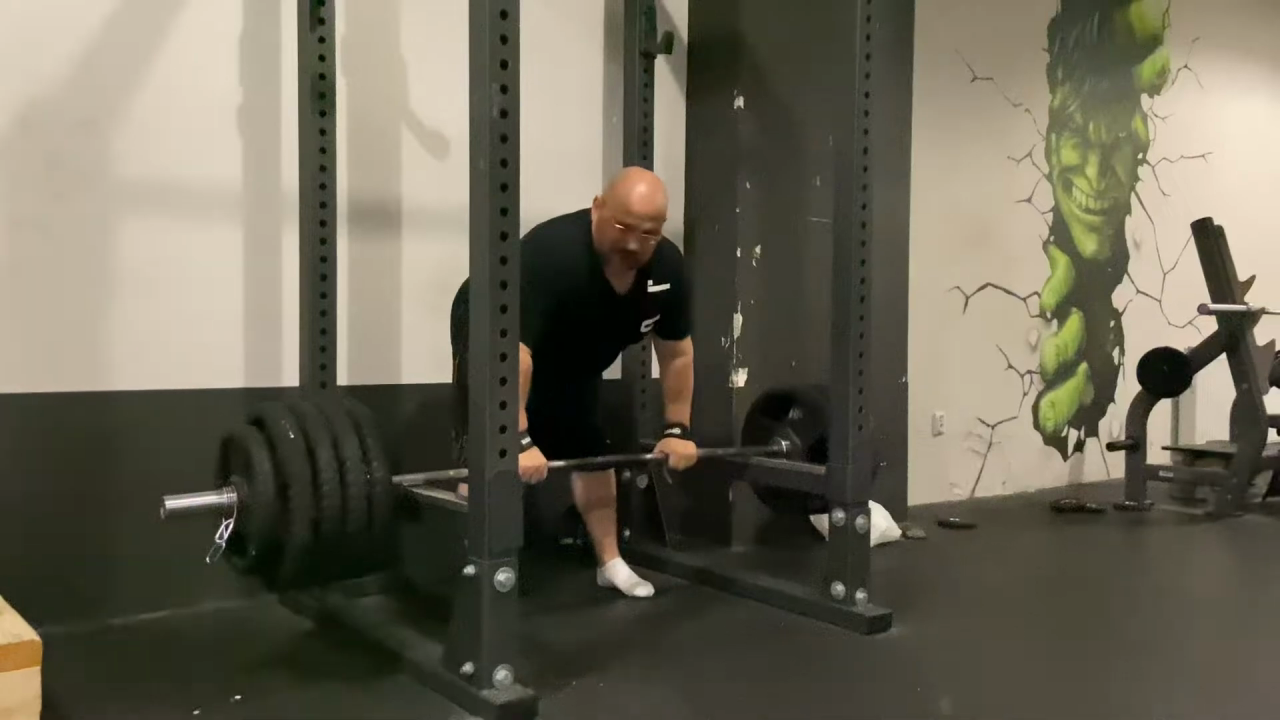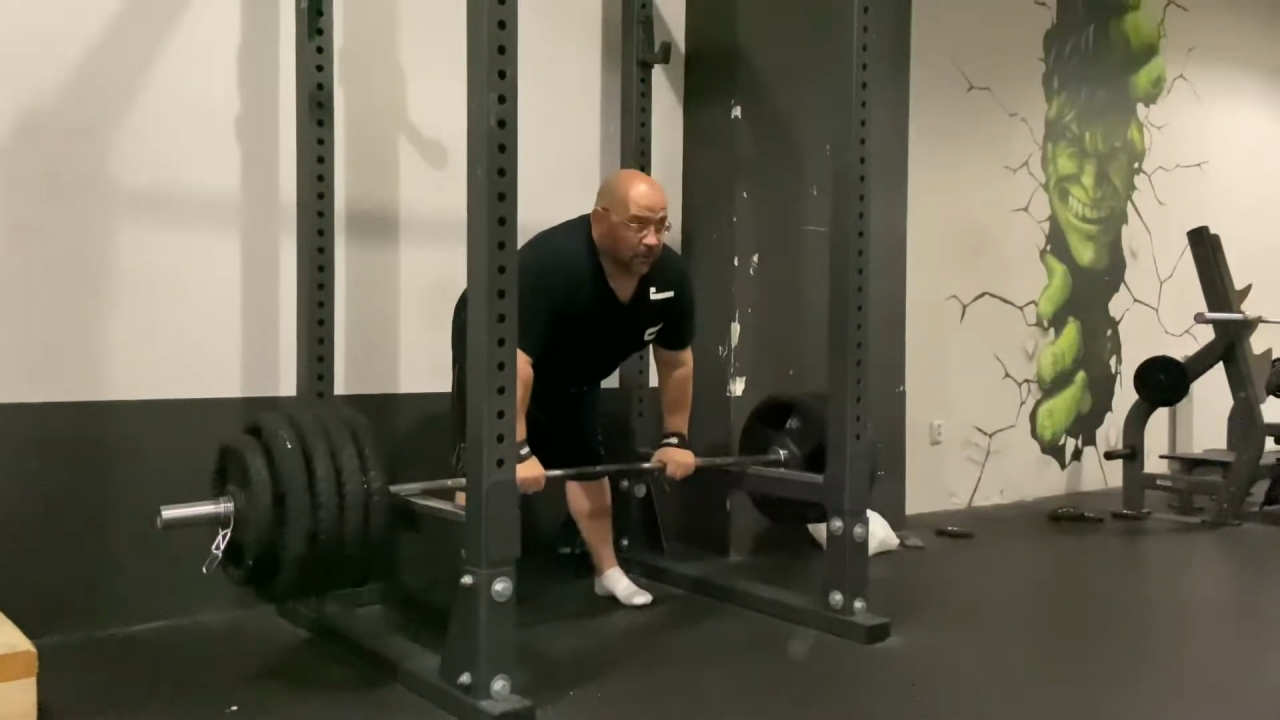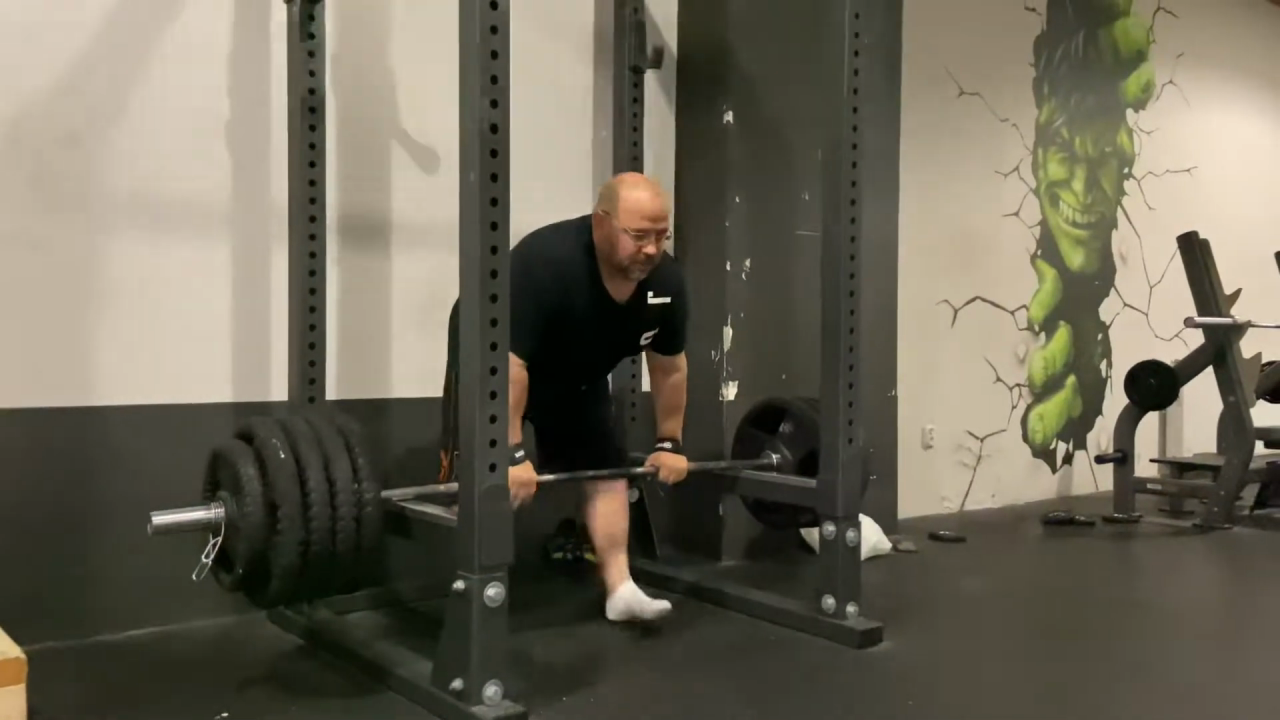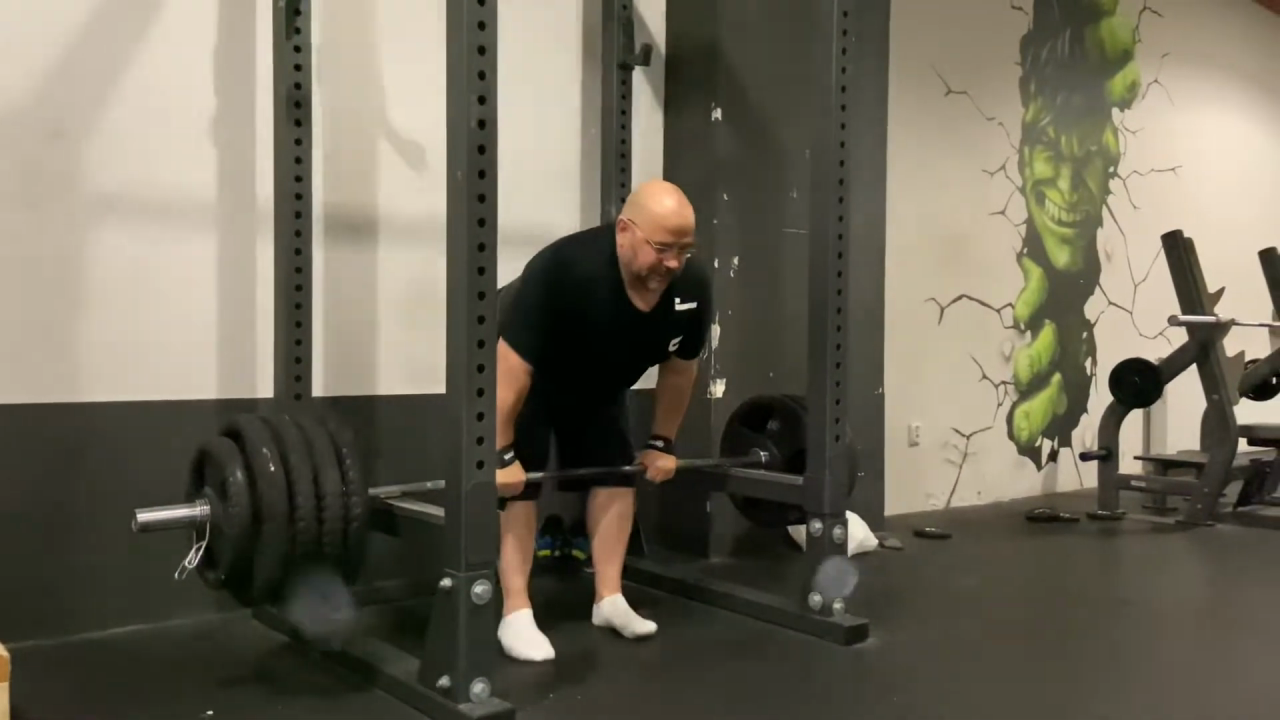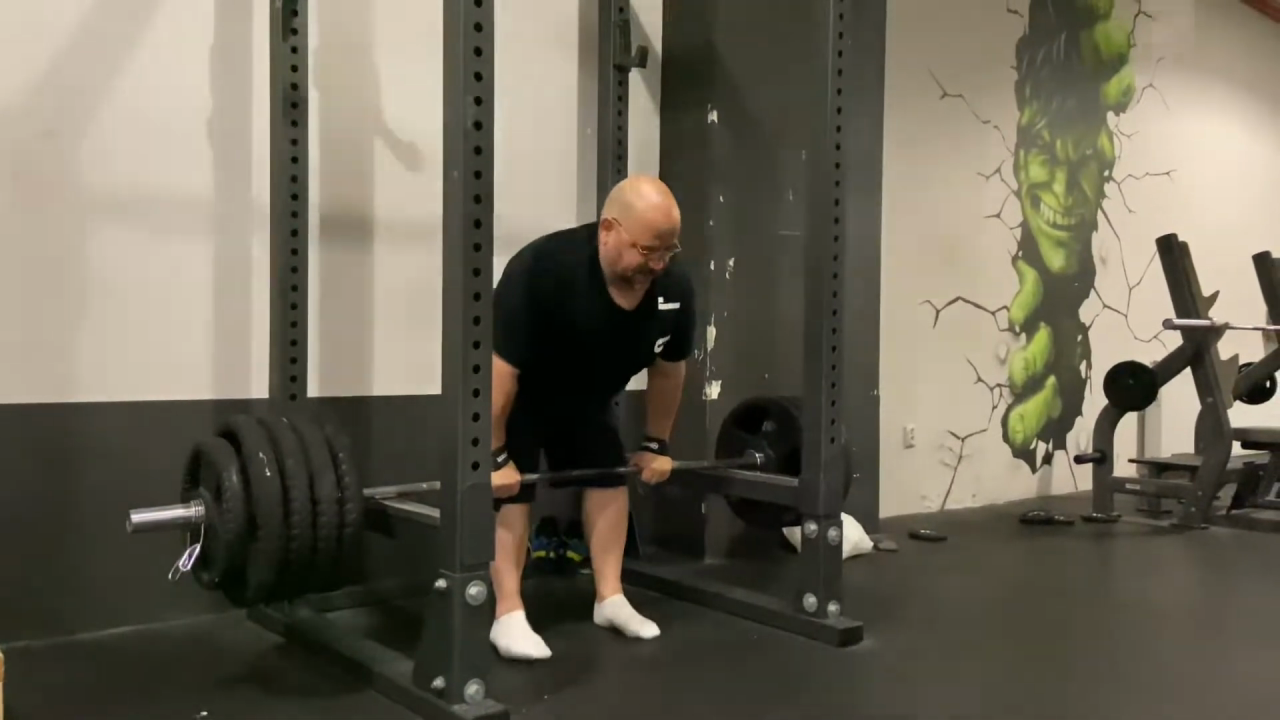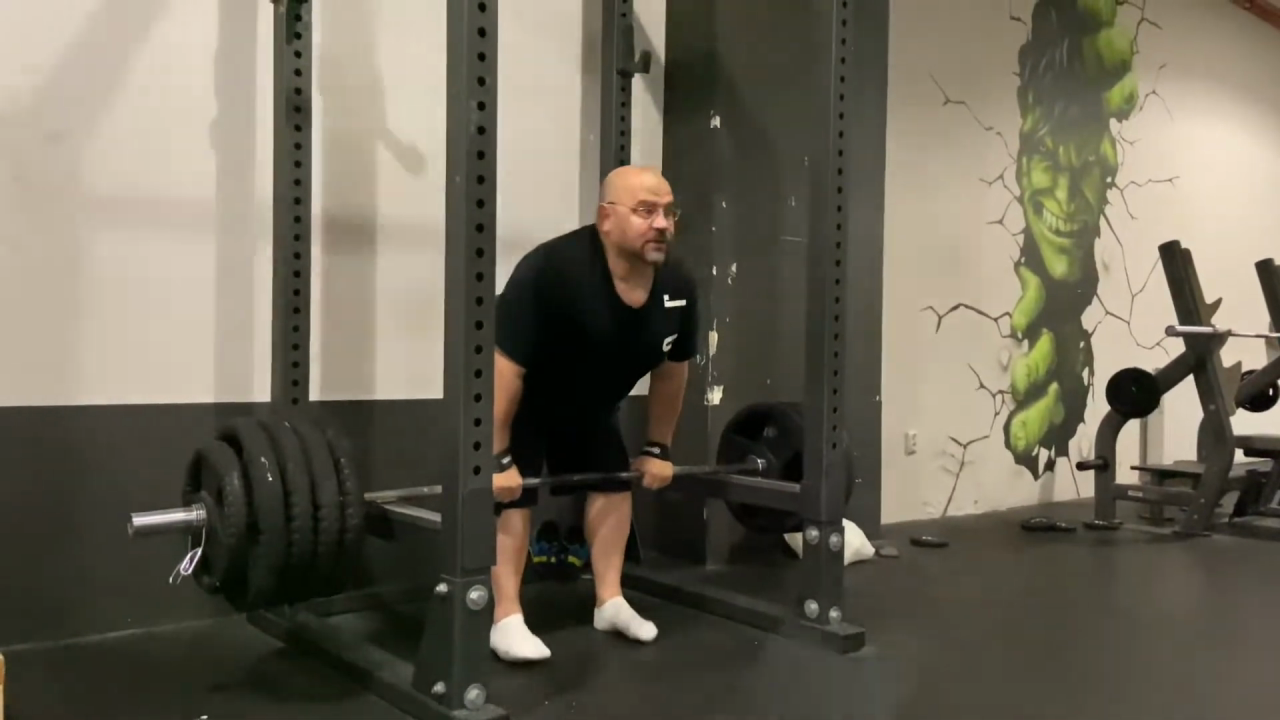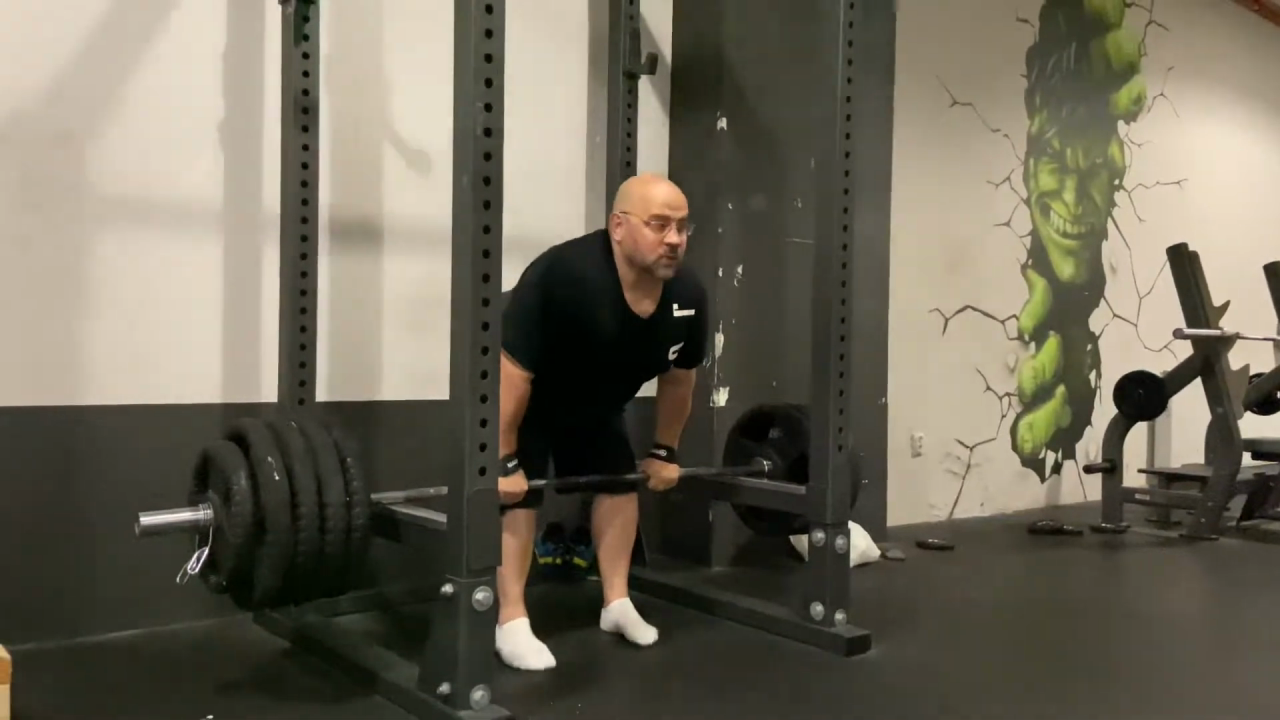
dt=0.7s
person 1, frame 1
left shoulder: (667, 266)
right shoulder: (551, 251)
left elbow: (676, 352)
right elbow: (512, 352)
left wrist: (677, 429)
right wrist: (518, 440)
left hip: (572, 358)
left knee: (592, 450)
left ankle: (610, 562)
person 1, frame 2
left shoulder: (670, 275)
right shoulder: (552, 261)
left elbow: (676, 362)
right elbow: (513, 361)
left wrist: (675, 439)
right wrist: (517, 451)
left hip: (572, 370)
left knee: (587, 462)
left ankle: (608, 572)
person 1, frame 3
left shoulder: (665, 281)
right shoulder: (546, 261)
left elbow: (669, 366)
right elbow: (509, 362)
left wrist: (669, 444)
right wrist: (513, 454)
left hip: (583, 374)
left knee: (606, 468)
left ankle: (621, 589)
person 1, frame 4
left shoulder: (692, 286)
right shoulder: (564, 269)
left elbow: (680, 368)
right elbow: (512, 365)
left wrist: (662, 443)
right wrist: (501, 455)
left hip: (597, 388)
right hip: (525, 379)
left knee: (616, 475)
right knee: (519, 483)
left ankle: (609, 600)
right ankle: (516, 613)
person 1, frame 5
left shoulder: (674, 287)
right shoulder: (543, 268)
left elbow: (668, 370)
right elbow: (499, 370)
left wrist: (655, 446)
right wrist: (494, 456)
left hip: (585, 394)
right hip: (515, 390)
left knee: (610, 476)
right knee: (511, 488)
left ankle: (610, 599)
right ankle: (508, 615)
person 1, frame 6
left shoulder: (677, 287)
right shoulder: (552, 270)
left elbow: (670, 373)
right elbow: (505, 368)
left wrist: (658, 450)
right wrist: (497, 459)
left hip: (589, 404)
right hip: (518, 400)
left knee: (613, 483)
right knee: (511, 493)
left ankle: (610, 602)
right ankle: (506, 618)
person 1, frame 7
left shoulder: (688, 294)
right shoulder: (562, 275)
left elbow: (678, 378)
right elbow: (512, 373)
left wrist: (664, 453)
right wrist: (504, 462)
left hip: (596, 404)
right hip: (525, 400)
left knee: (620, 483)
right knee: (518, 495)
left ankle: (616, 604)
right ankle: (512, 622)
